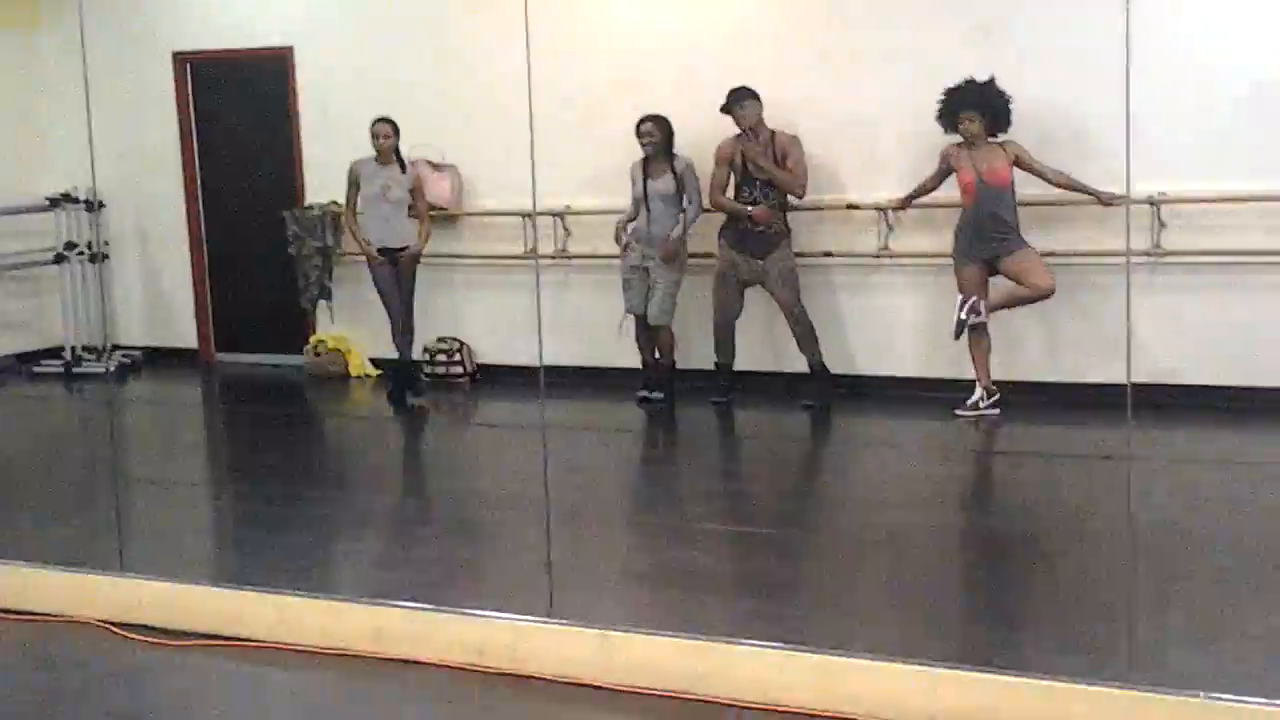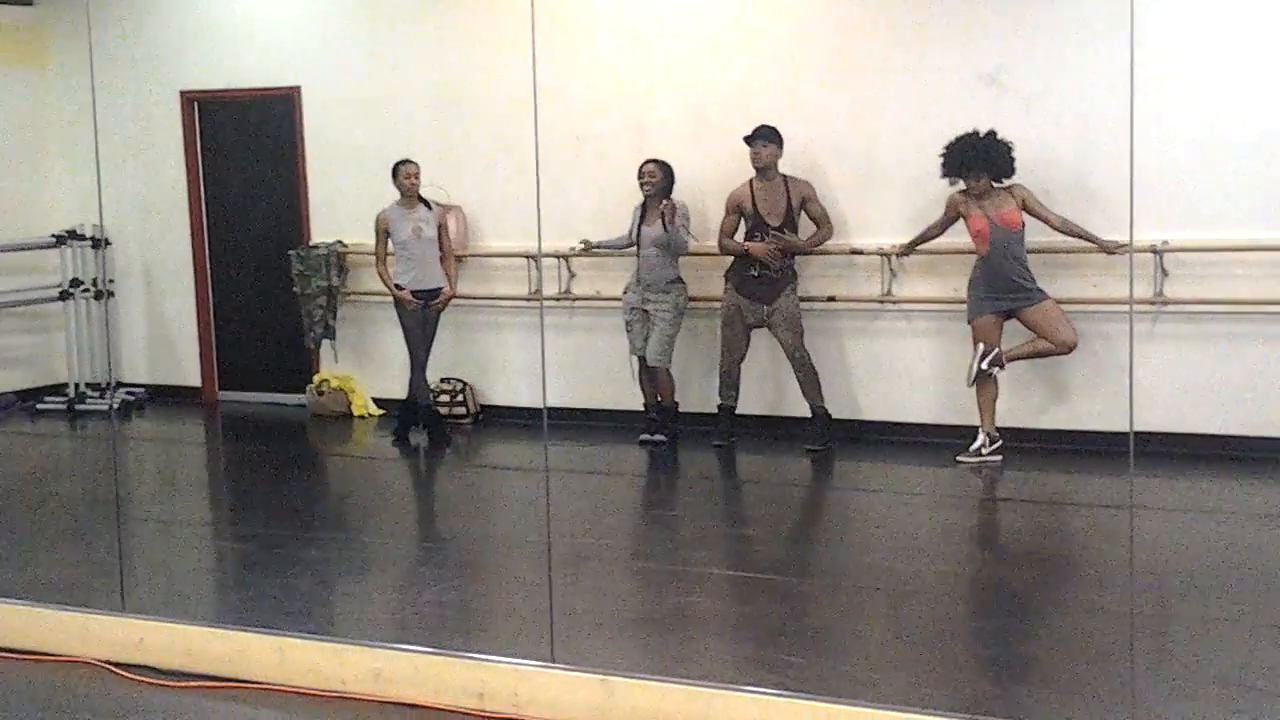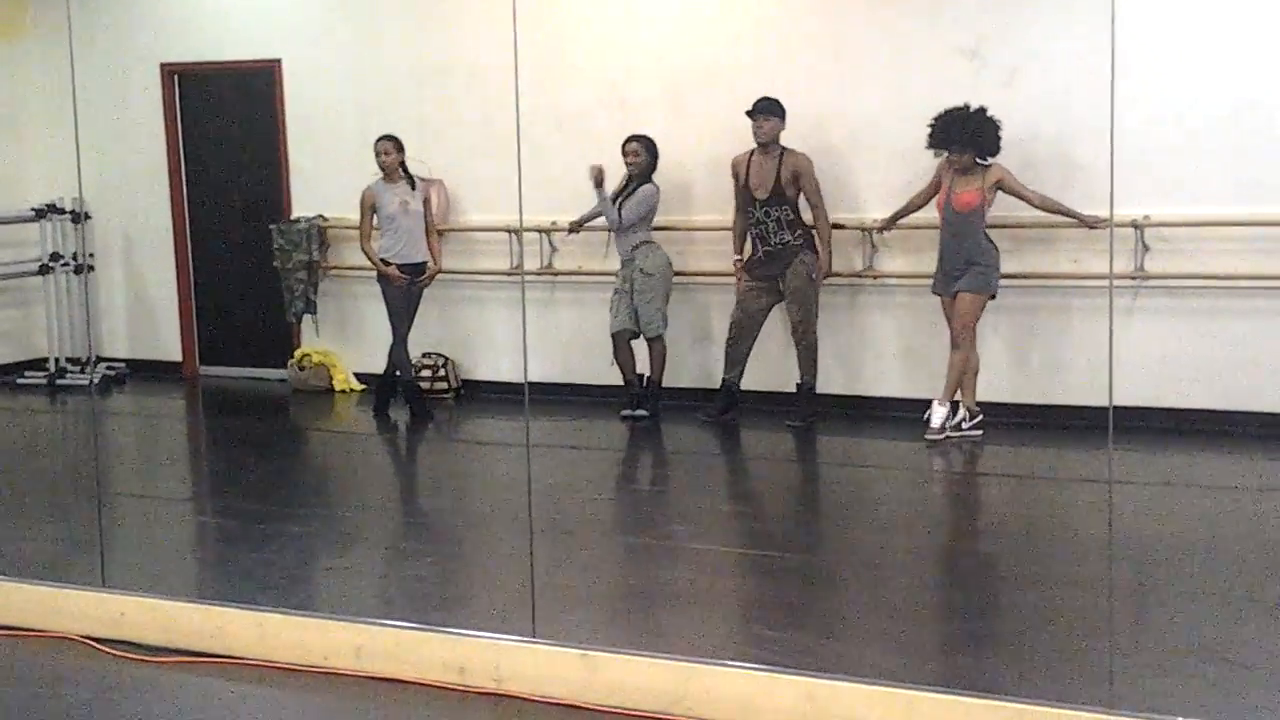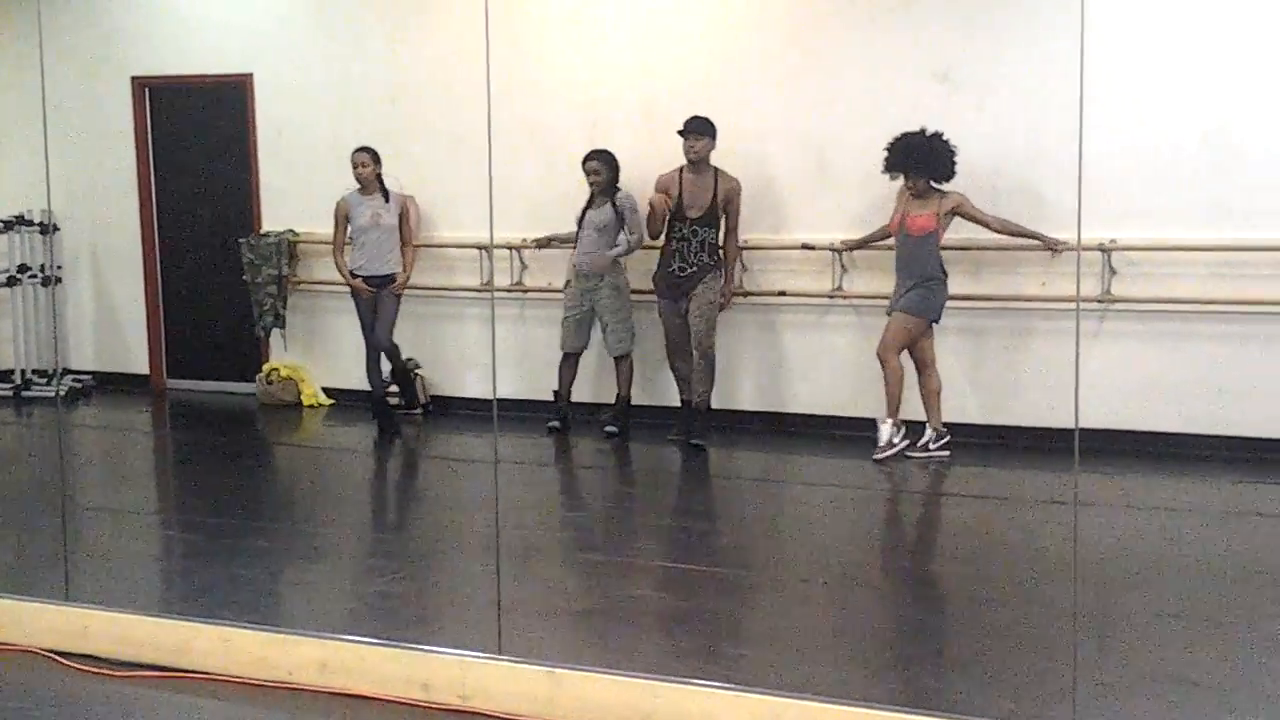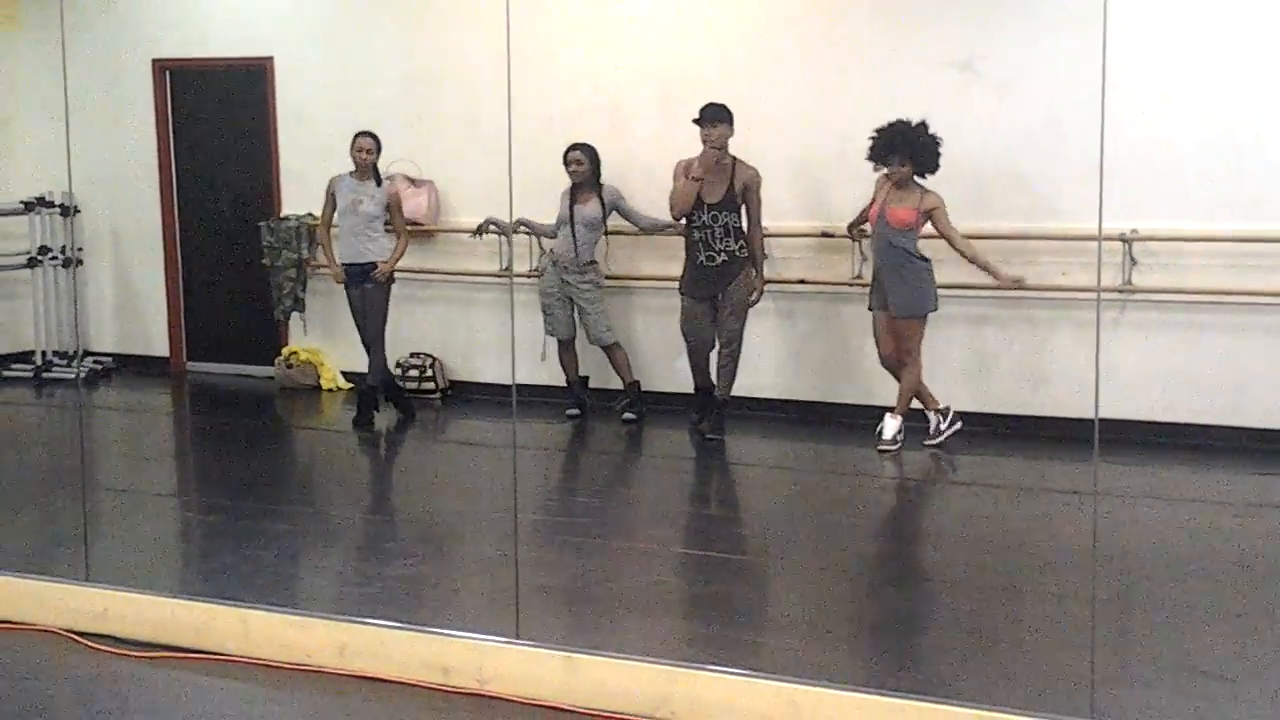
dt=1s
person 1, frame 1
left shoulder: (1009, 150)
right shoulder: (952, 154)
left elbow: (1051, 175)
right elbow: (933, 182)
left wrist: (1095, 193)
right wrist: (906, 200)
left hip: (1006, 240)
right hip: (970, 243)
left knee: (1044, 285)
right knee: (976, 321)
left ankle: (981, 307)
right ankle: (985, 392)
person 1, frame 2
left shoulder: (1016, 194)
right shoulder: (959, 201)
left elbow: (1056, 221)
right elbow: (938, 227)
left wrist: (1099, 241)
right wrist: (910, 246)
left hip: (1022, 286)
right hip: (985, 291)
left knee: (1067, 340)
right knee: (986, 367)
left ankle: (999, 358)
right ankle: (989, 439)
person 1, frame 3
left shoulder: (992, 174)
right shoulder: (945, 169)
left elbow: (1034, 198)
right elbow: (923, 196)
left wrist: (1079, 217)
right wrist: (892, 219)
left hip: (978, 265)
right hip: (949, 266)
left knee: (961, 338)
right knee: (964, 340)
left ankle: (942, 408)
right ankle: (969, 413)
person 1, frame 4
left shoulder: (949, 202)
right shoulder: (904, 195)
left elbow: (993, 223)
left wrist: (1042, 238)
right wrist: (859, 242)
left hip: (927, 289)
right hip: (906, 289)
left knee: (887, 352)
right knee: (923, 362)
left ankle: (893, 428)
right ankle: (936, 434)
person 1, frame 5
left shoulder: (928, 200)
right shoulder: (883, 184)
left elbow: (958, 241)
left wrist: (995, 273)
right wrist: (854, 225)
left hip: (913, 284)
right hip: (883, 283)
left knee: (906, 358)
right knee: (889, 359)
left ankle: (894, 423)
right ankle: (938, 413)
person 2, frame 1
left shoulder: (787, 143)
right shoulder: (728, 149)
left elbow: (798, 188)
right elbow: (715, 197)
left wrist: (761, 160)
right wrist: (750, 211)
left hip: (775, 241)
right hip: (735, 242)
left knee: (794, 309)
right knee: (724, 313)
left ankle: (819, 375)
right ankle: (724, 377)
person 2, frame 2
left shoulder: (800, 189)
right shoulder: (740, 196)
left elbow: (826, 227)
right elbow: (723, 241)
left wrist: (804, 244)
right wrist: (748, 247)
left hip: (781, 286)
right hip: (741, 285)
left knee: (797, 353)
right knee: (731, 355)
left ankle: (821, 419)
right ankle: (726, 419)
person 2, frame 3
left shoulder: (797, 163)
right shoulder: (740, 164)
left elbow: (817, 209)
left wrist: (825, 254)
right wrist: (738, 256)
left hip: (797, 256)
right hip: (760, 260)
left knee: (803, 328)
right knee: (740, 326)
left ankle: (806, 398)
right ankle: (728, 394)
person 2, frame 4
left shoulder: (728, 185)
right shoulder: (667, 181)
left elbow: (731, 235)
right elbow: (654, 233)
left wrist: (729, 279)
right wrist: (656, 209)
left hip: (705, 275)
right hip: (669, 275)
left knee: (702, 342)
right knee: (676, 347)
left ankle: (701, 415)
right ankle: (688, 412)
person 2, frame 5
left shoulder: (746, 174)
right shoulder: (686, 168)
left elbow: (754, 227)
right elbow: (676, 211)
left wrist: (758, 273)
right wrist: (700, 172)
left hip: (735, 269)
right hip: (697, 268)
left knee: (729, 342)
right knee: (696, 339)
left ankle: (718, 409)
right ankle: (703, 392)
person 3, frame 1
left shoulder: (410, 175)
right shoulder: (359, 169)
left elbow: (423, 217)
right elbow: (350, 212)
left wrist: (420, 245)
right wrist: (363, 244)
left hip: (406, 251)
right hip: (378, 252)
left knee: (407, 317)
right knee: (396, 315)
left ankle: (399, 382)
right ankle: (407, 375)
person 3, frame 2
left shoulder: (434, 213)
right shoulder: (386, 218)
left elbow: (448, 255)
right elbow: (380, 263)
left wrist: (451, 287)
right wrist: (395, 292)
left hip: (434, 293)
right hip: (407, 294)
left knee: (421, 361)
right knee: (418, 360)
left ankle: (405, 421)
right ankle: (433, 422)
person 3, frame 3
left shoulder: (420, 188)
right shoulder: (372, 193)
left elbow: (431, 231)
right elbow: (365, 239)
left wrist: (436, 263)
right wrist: (381, 268)
left hip: (418, 268)
right hip: (391, 269)
left knee: (402, 333)
right knee: (400, 333)
left ankle: (384, 392)
right ankle: (414, 397)
person 3, frame 4
left shoulder: (398, 202)
right shoulder: (346, 205)
left elbow: (408, 244)
right elbow: (338, 249)
left wrist: (406, 274)
right wrist: (349, 279)
left hip: (389, 280)
right hip: (363, 282)
left knee: (383, 340)
right knee: (371, 346)
left ankle: (403, 376)
right ankle: (383, 412)
person 3, frame 5
left shoulder: (387, 192)
right shoulder: (337, 184)
left elbow: (402, 236)
right elbow: (324, 228)
left wrist: (391, 264)
right wrist: (332, 264)
left hip: (376, 269)
right hip: (350, 270)
left knee: (375, 338)
right knee: (367, 339)
left ankle: (366, 403)
right ankle: (394, 393)
person 4, frame 1
left shoulder: (682, 166)
right shoulder: (637, 168)
left elbow: (695, 206)
left wrist: (678, 235)
right wrist: (624, 220)
left hip: (667, 251)
right hip: (636, 248)
left knee: (658, 318)
right knee: (640, 316)
left ankle: (665, 378)
right ankle: (649, 376)
person 4, frame 2
left shoulder: (677, 208)
right shoulder: (638, 211)
left elbow: (682, 249)
left wrist: (671, 222)
right wrist: (597, 244)
left hip: (667, 293)
right hip: (637, 292)
left knee: (657, 360)
right knee: (643, 359)
left ankle: (669, 421)
right ankle: (652, 418)
person 4, frame 3
left shoulder: (648, 191)
right shoulder: (629, 183)
left elbow: (618, 222)
right elbow: (612, 205)
left wrist: (599, 189)
right wrist: (582, 220)
left hip: (647, 262)
right hip: (628, 266)
left knee: (653, 333)
right knee: (619, 334)
left ankle: (652, 397)
right ankle: (634, 393)
person 4, frame 4
left shoulder: (623, 200)
right shoulder: (591, 200)
left elbow: (636, 238)
left wrist: (611, 256)
right wrist: (553, 237)
left hip: (608, 280)
right hip: (578, 280)
left knee: (620, 348)
right knee: (571, 347)
left ankle: (621, 410)
right ankle: (562, 408)
person 4, frame 5
left shoulder: (609, 194)
right shoulder: (566, 195)
left elbow: (640, 221)
left wrist: (671, 224)
right wrist: (524, 224)
left hip: (586, 275)
right hip: (553, 270)
left knee: (605, 336)
right knee: (564, 336)
left ankle: (633, 394)
right ankle: (577, 393)
